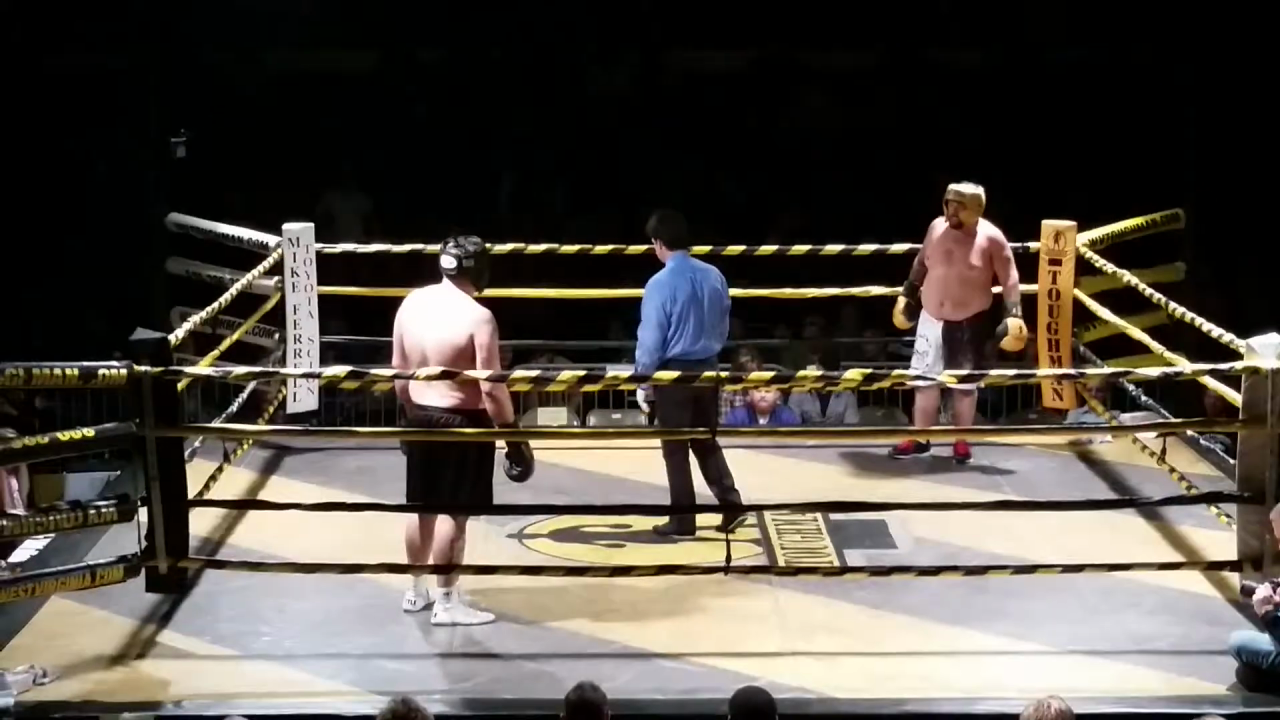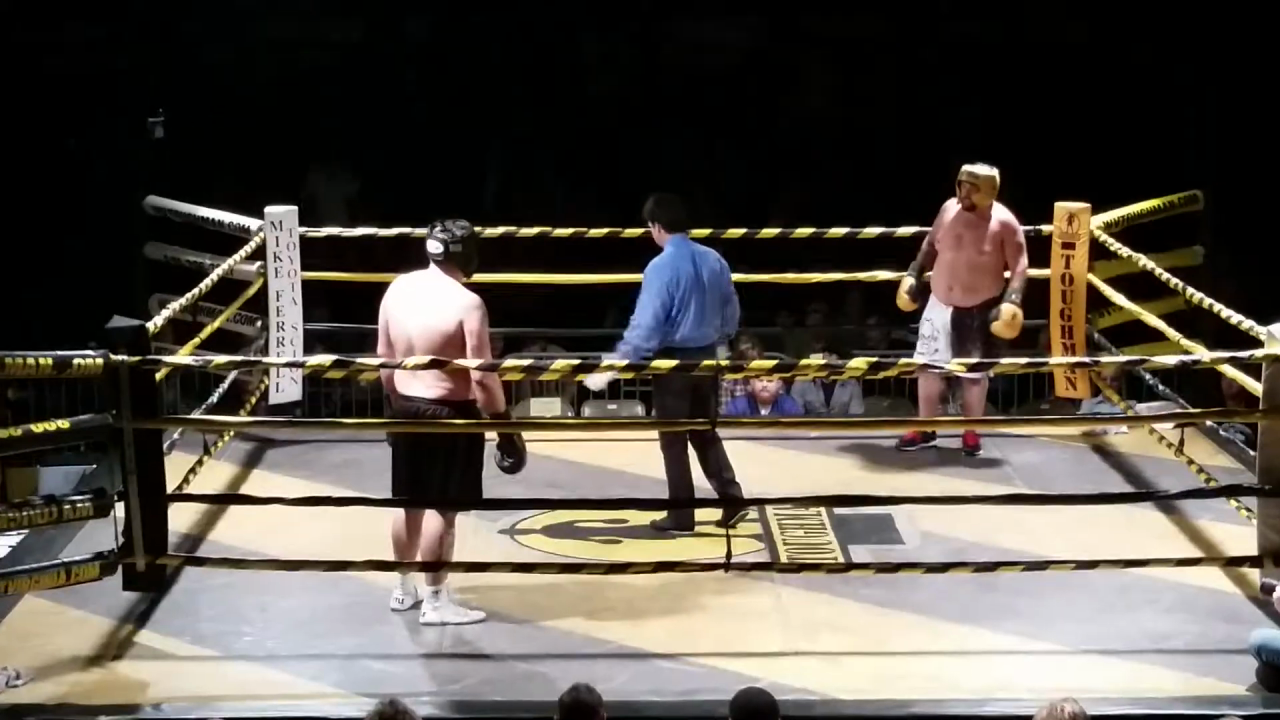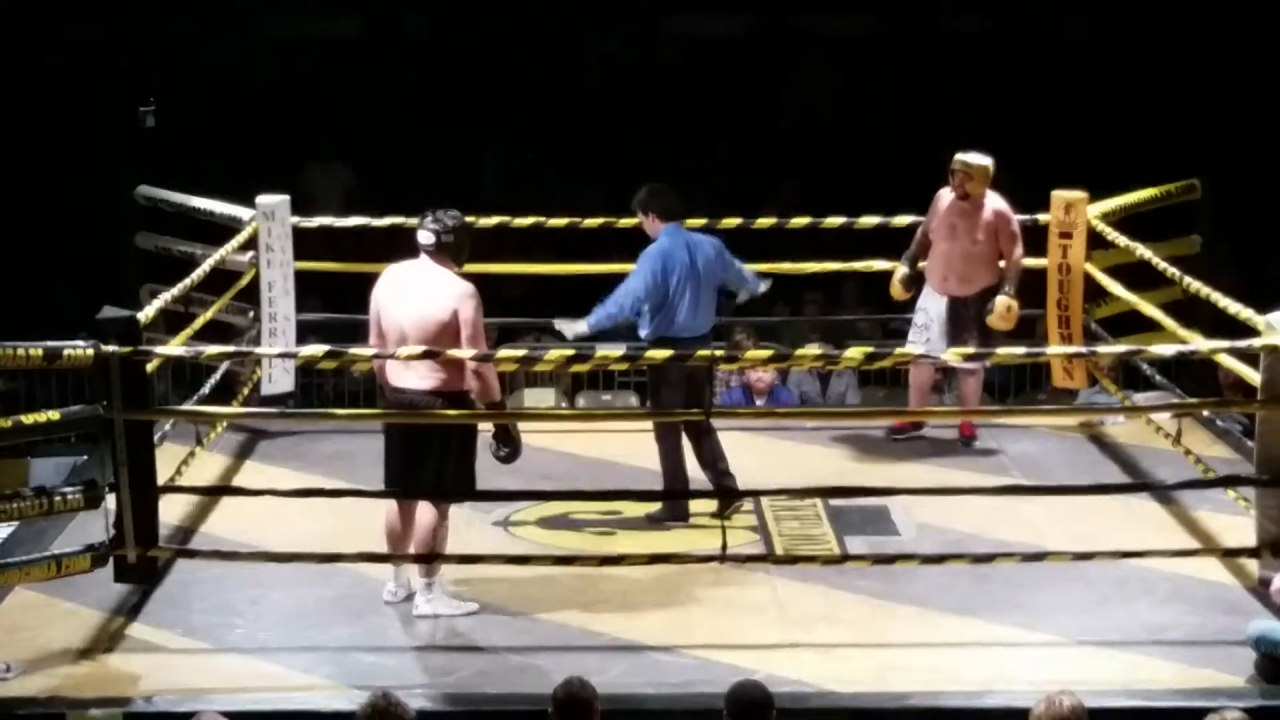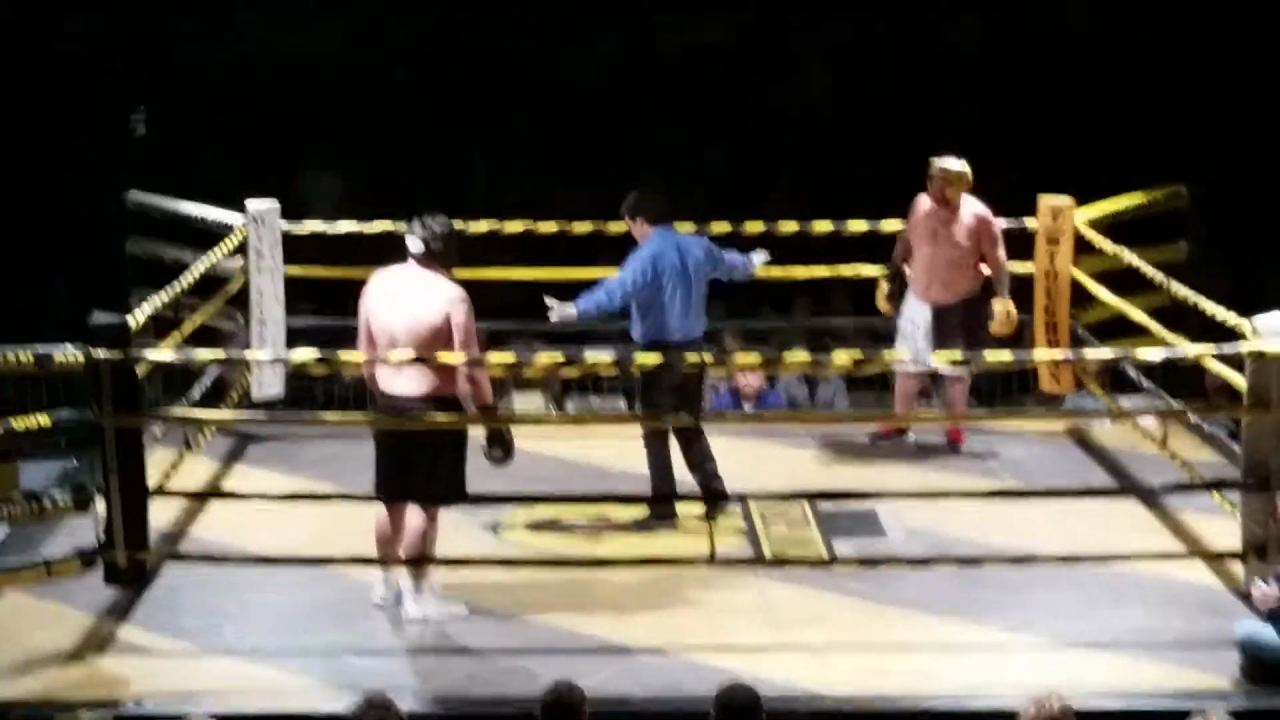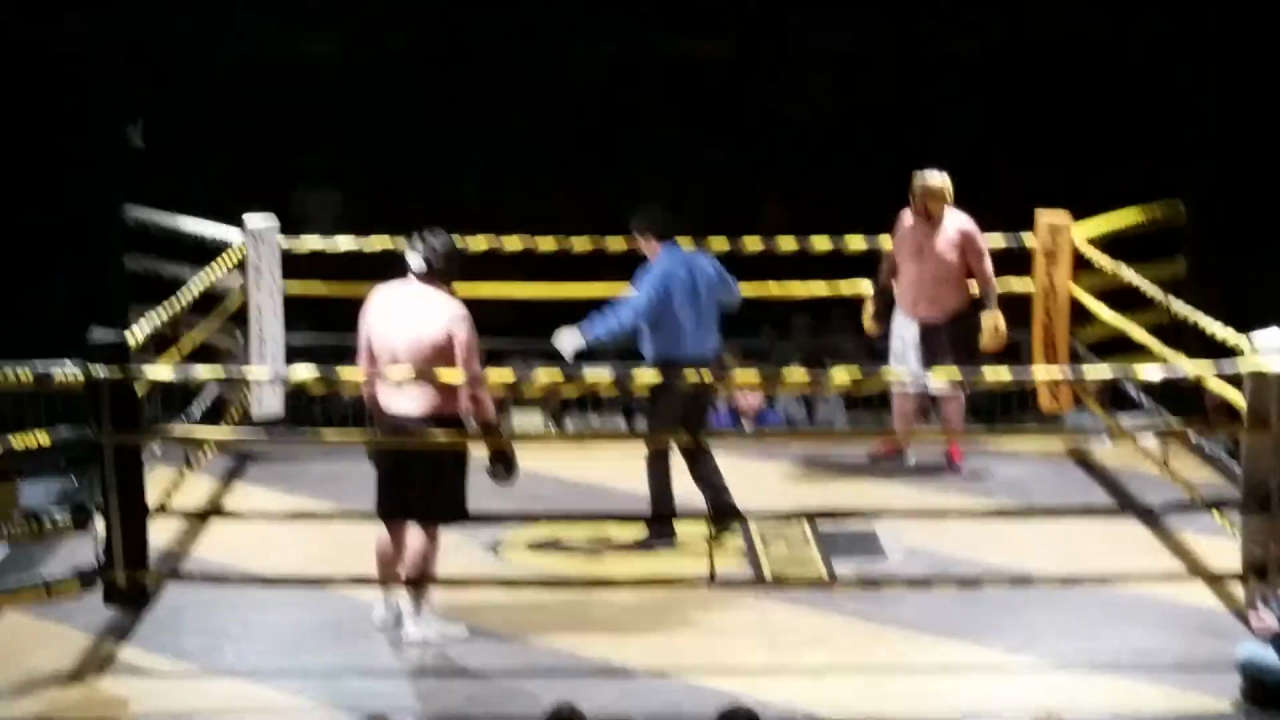
dt=0.2s
person 1, frame 1
left shoulder: (411, 302)
right shoulder: (477, 316)
left elbow: (399, 370)
right elbow: (491, 387)
right wrist: (512, 434)
left hip: (421, 417)
right hip: (462, 422)
left knee: (423, 507)
right knee: (453, 513)
left ankle: (416, 590)
right ankle: (446, 602)
person 1, frame 2
left shoulder: (398, 288)
right shoulder: (466, 303)
left elbow: (384, 360)
right elbow: (482, 375)
right wrist: (503, 423)
left hip: (407, 408)
right hip: (450, 414)
left knee: (410, 503)
right knee: (442, 508)
left ankle: (404, 588)
right ankle: (435, 601)
person 1, frame 3
left shoulder: (389, 278)
right shoulder: (460, 291)
left elbow: (376, 350)
right elbow: (477, 364)
right wrist: (499, 412)
left hip: (399, 399)
right hip: (444, 404)
left knee: (404, 495)
right knee: (435, 500)
left ankle: (397, 581)
right ankle: (428, 593)
person 1, frame 4
left shoulder: (377, 284)
right shoulder: (451, 296)
left elbow: (366, 356)
right elbow: (470, 368)
right wrist: (491, 416)
left hip: (390, 405)
right hip: (433, 410)
left knee: (392, 499)
right knee: (425, 504)
left ankle: (386, 583)
right ankle: (417, 595)
person 1, frame 5
left shoulder: (377, 300)
right shoulder: (452, 313)
left elbow: (366, 375)
right elbow: (472, 385)
right wrist: (494, 435)
left hip: (391, 425)
right hip: (434, 429)
left knee: (393, 519)
right knee: (425, 524)
left ankle: (387, 605)
right ankle: (416, 617)
person 2, frame 1
left shoulder: (660, 283)
right shoulder: (714, 276)
left elbow: (650, 339)
right elbow: (722, 327)
left wrist: (643, 382)
left hip: (673, 373)
right hip: (707, 369)
left knee: (675, 447)
right knee: (706, 441)
left ankle: (683, 520)
right ankle: (731, 506)
person 2, frame 2
left shoulder: (662, 267)
right shoulder: (714, 260)
left elbow: (645, 323)
right elbow: (730, 307)
right wrist: (722, 343)
left hip: (673, 361)
right hip: (707, 357)
left knee: (673, 438)
right knee: (705, 432)
left ankle: (681, 515)
right ankle: (732, 500)
person 2, frame 3
left shoulder: (657, 254)
right shoulder: (709, 246)
left elbow: (629, 297)
right elbow: (735, 274)
left wrist: (588, 323)
right wrist: (753, 286)
left hip: (668, 350)
right hip: (701, 346)
left knee: (667, 429)
right knee: (699, 423)
left ankle: (676, 506)
right ankle: (726, 491)
person 2, frame 4
left shoulder: (647, 256)
right shoulder: (697, 246)
left elbow: (618, 290)
right elbow: (729, 263)
left wrist: (576, 308)
right wrist: (750, 264)
left hip: (660, 353)
right hip: (692, 349)
left knee: (656, 432)
right knee: (689, 426)
left ankle: (663, 508)
right ankle: (715, 494)
person 2, frame 5
left shoulder: (656, 275)
right shoulder: (706, 265)
left elbow: (628, 314)
right elbow: (731, 296)
left wrist: (583, 334)
left hip: (671, 373)
right hip: (704, 368)
left knee: (657, 451)
right knee: (693, 443)
left ankle: (662, 528)
right ankle: (723, 508)
person 3, frame 1
left shoulder: (991, 238)
right shoulder: (937, 227)
left elbow: (1009, 278)
right elbow: (922, 260)
left wrist: (1013, 313)
right wrist: (909, 291)
left hip: (970, 322)
right hip: (931, 318)
left knee: (965, 383)
right knee: (924, 380)
left ankle: (962, 440)
right ankle: (920, 439)
person 3, frame 2
left shoulder: (1004, 222)
right shoulder: (949, 208)
left elbow: (1019, 265)
right elbow: (932, 242)
left wrist: (1013, 299)
right wrist: (915, 272)
left hip: (980, 309)
right hip: (940, 303)
left knee: (974, 371)
right knee: (928, 365)
left ankle: (971, 431)
right ankle: (926, 429)
person 3, frame 3
left shoulder: (998, 211)
right shoulder: (942, 197)
left elbow: (1013, 254)
right elbow: (926, 232)
left wrist: (1007, 291)
right wrist: (910, 262)
left hip: (976, 297)
right hip: (934, 292)
left knee: (970, 361)
right knee: (920, 353)
left ankle: (968, 421)
right ankle: (914, 418)
person 3, frame 4
left shoulder: (978, 215)
right shoulder: (920, 205)
left elbow: (996, 258)
right elbow: (906, 242)
left wrist: (1001, 295)
right wrist: (893, 275)
left hip: (959, 304)
right hip: (918, 300)
left knee: (955, 368)
right knee: (906, 363)
left ankle: (956, 426)
right ankle: (900, 423)
person 3, frame 5
left shoulder: (962, 227)
right shoulder: (905, 221)
left elbow: (983, 271)
right elbow: (892, 260)
left wrist: (990, 308)
right wrist: (880, 295)
left hip: (948, 319)
right hip: (906, 317)
left knee: (949, 384)
right knee: (903, 382)
left ankle: (954, 445)
right ankle: (899, 443)
